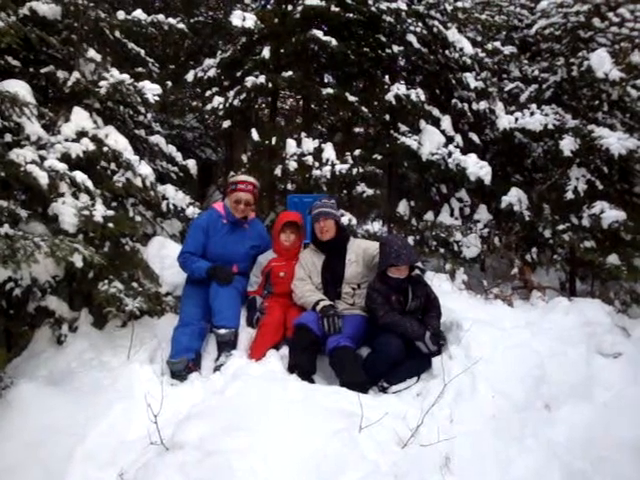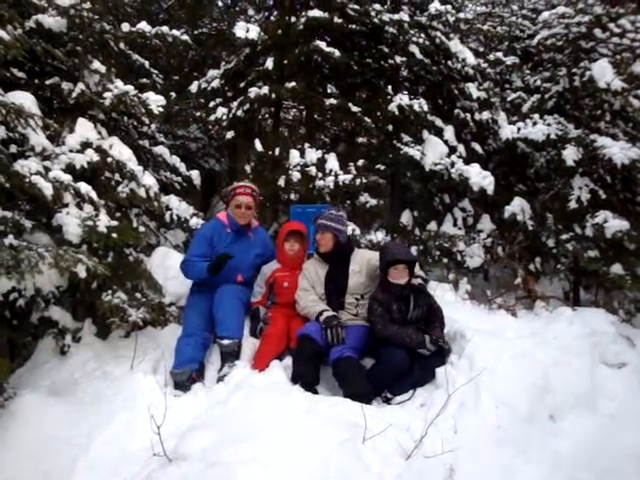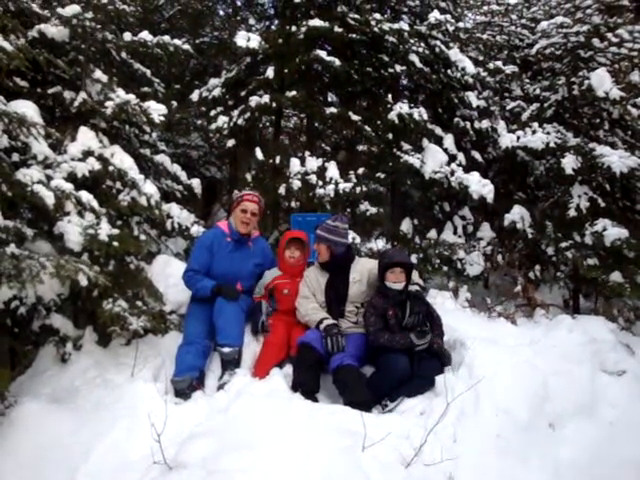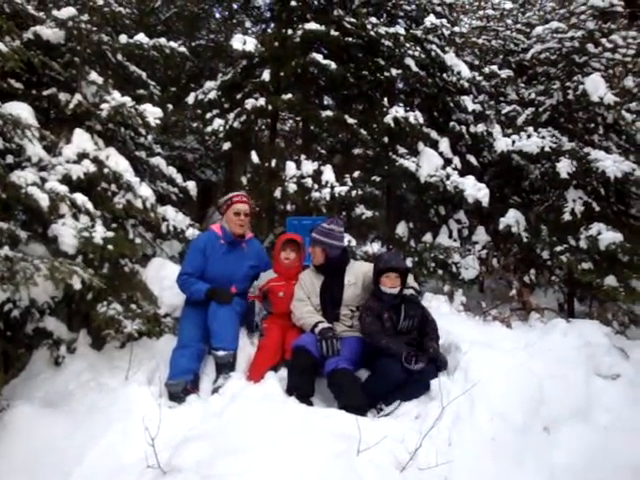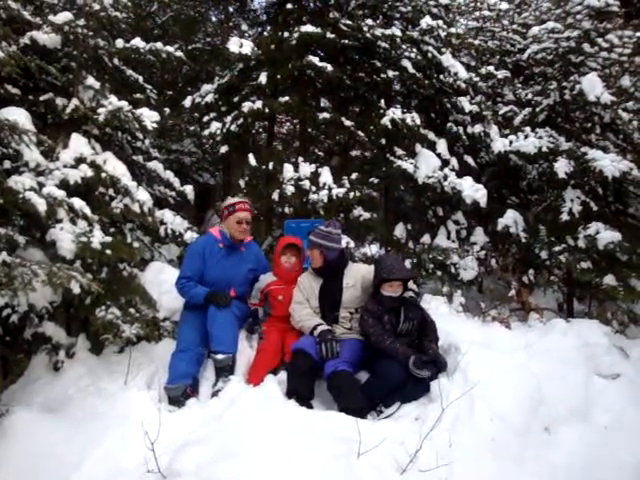
dt=1s
person 1, frame 1
left shoulder: (257, 229)
right shoulder: (206, 220)
right elbow: (186, 258)
right wrist: (211, 270)
left hip: (235, 283)
right hip: (202, 281)
left knee: (223, 286)
right knee: (191, 318)
left ankle: (226, 342)
right ankle: (182, 364)
person 1, frame 2
left shoulder: (261, 237)
right shoulder: (210, 229)
right elbow: (188, 266)
right wrist: (211, 267)
left hip: (239, 293)
right hip: (206, 291)
left knee: (227, 294)
right knee: (195, 329)
left ankle: (229, 353)
right ankle: (185, 375)
person 1, frame 3
left shoulder: (261, 247)
right shoulder: (211, 238)
right elbow: (191, 276)
right wrist: (217, 288)
left hip: (239, 302)
right hip: (206, 300)
left knee: (227, 305)
right knee: (195, 338)
left ankle: (230, 363)
right ankle: (186, 383)
person 1, frame 4
left shoulder: (255, 248)
right shoulder: (204, 241)
right elbow: (185, 279)
right wrist: (210, 292)
left hip: (235, 305)
right hip: (201, 303)
left knee: (222, 309)
right knee: (190, 341)
left ankle: (225, 366)
right ankle: (180, 386)
person 1, frame 5
left shoulder: (253, 251)
right shoulder: (202, 245)
right elbow: (184, 283)
right wrist: (209, 295)
left hip: (234, 308)
right hip: (200, 306)
left knee: (221, 311)
right knee: (189, 345)
left ankle: (224, 369)
right ankle: (179, 390)
person 2, frame 1
left shoulder: (360, 248)
right shoulder: (307, 256)
right elbow: (301, 287)
right wrist: (322, 305)
left hip: (354, 313)
right hip: (323, 315)
left knee: (338, 343)
right knee: (306, 323)
left ankle: (356, 391)
right ankle: (299, 379)
person 2, frame 2
left shoulder: (365, 259)
right shoulder: (311, 266)
right elbow: (305, 298)
right wrist: (326, 316)
left hip: (357, 323)
right hip: (326, 325)
left knee: (341, 353)
right knee: (309, 333)
left ankle: (359, 400)
right ankle: (303, 390)
person 2, frame 3
left shoulder: (365, 267)
right shoulder: (312, 274)
right elbow: (305, 306)
right wrist: (326, 325)
left hip: (356, 332)
right hip: (326, 333)
left knee: (342, 362)
right knee: (309, 342)
left ankle: (360, 408)
right ankle: (303, 397)
person 2, frame 4
left shoulder: (361, 271)
right shoulder: (307, 277)
right elbow: (301, 309)
left wrist: (409, 290)
right wrist: (321, 328)
left hip: (352, 336)
right hip: (321, 336)
left knee: (337, 366)
right knee: (304, 346)
left ankle: (354, 411)
right ankle: (298, 401)
person 2, frame 5
left shoulder: (359, 273)
right shoulder: (305, 279)
right elbow: (299, 311)
right wrist: (321, 331)
left hip: (352, 337)
right hip: (320, 338)
left knee: (336, 368)
right knee: (303, 350)
left ankle: (354, 415)
right ankle: (297, 404)
person 3, frame 1
left shoulder: (417, 280)
right shoulder: (377, 288)
left elbow: (433, 306)
right elbow: (387, 319)
left wrist: (430, 329)
right wrist: (419, 334)
left hip: (414, 334)
right hip: (387, 334)
left knee: (435, 344)
right knee: (393, 348)
left ankle: (391, 379)
person 3, frame 2
left shoulder: (419, 290)
right shoulder: (379, 297)
left elbow: (436, 316)
right elbow: (384, 329)
left wrist: (434, 337)
right wrist: (419, 340)
left hip: (420, 343)
right hip: (391, 345)
left knee: (436, 358)
right knee: (398, 359)
left ankle: (394, 390)
person 3, frame 3
left shoulder: (417, 298)
right shoulder: (376, 303)
left elbow: (435, 323)
right elbow: (376, 337)
left wrist: (436, 344)
right wrist: (409, 339)
left hip: (416, 351)
right hip: (389, 352)
left knee: (433, 367)
right knee: (400, 366)
left ankle: (391, 398)
person 3, frame 4
left shoulder: (412, 302)
right shoulder: (371, 307)
left elbow: (430, 327)
right elbow: (376, 339)
left wrist: (432, 350)
right wrist: (403, 354)
left hip: (414, 355)
right hip: (385, 356)
left knee: (429, 371)
right knee: (395, 372)
left ankle: (386, 401)
person 3, frame 5
left shoulder: (411, 303)
right shoulder: (371, 309)
left elbow: (429, 329)
right elbow: (382, 341)
left wrist: (432, 352)
right wrist: (409, 357)
left hip: (412, 355)
right hip: (384, 358)
left knee: (430, 370)
right knee: (395, 373)
left ankle: (388, 402)
person 4, frame 1
right shoulder: (266, 259)
right elbow: (254, 287)
right wrist: (253, 308)
left hip: (297, 303)
right hip: (274, 300)
left knee: (295, 319)
right knee: (274, 318)
right ankle: (256, 358)
person 4, frame 2
right shoulder: (270, 269)
right elbow: (258, 296)
right wrist: (256, 318)
left hip: (300, 312)
right hip: (278, 310)
left knee: (299, 331)
right knee: (276, 330)
right ankle: (260, 368)
person 4, frame 3
right shoulder: (272, 275)
right elbow: (259, 295)
right hip: (279, 317)
left knee: (299, 339)
right knee: (277, 339)
right ankle: (260, 375)
person 4, frame 4
right shoulder: (268, 277)
right elbow: (255, 295)
right hip: (274, 320)
left knee: (294, 343)
right knee: (271, 343)
right ankle: (255, 379)
person 4, frame 5
right shoulder: (267, 280)
right elbow: (256, 300)
right wrist: (254, 319)
left hip: (295, 325)
right hip: (273, 323)
left knee: (294, 346)
right knee: (270, 347)
right ankle: (254, 382)
